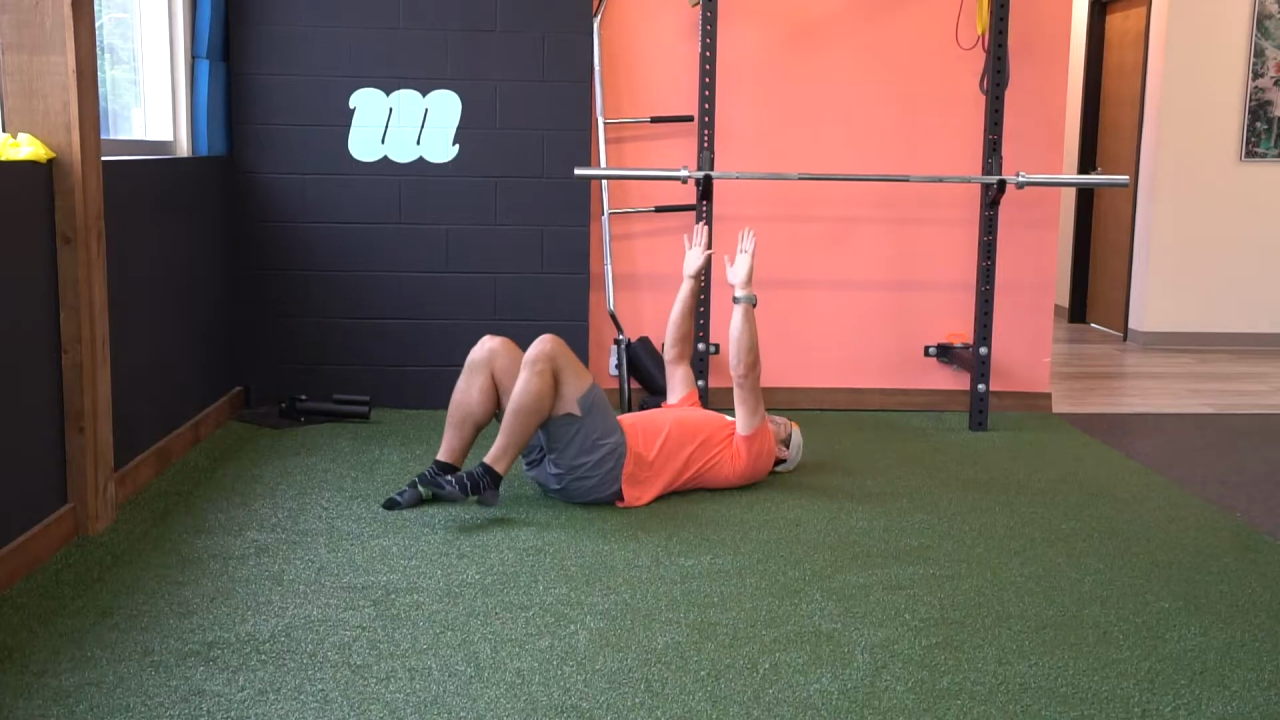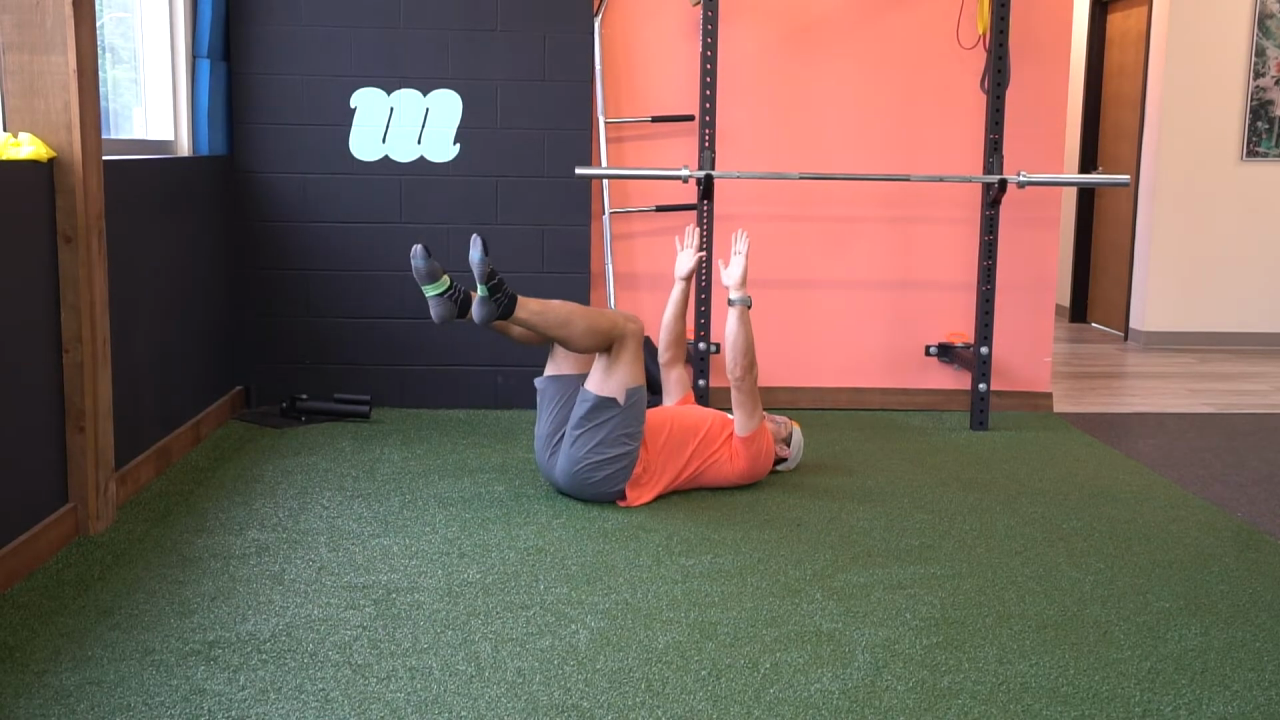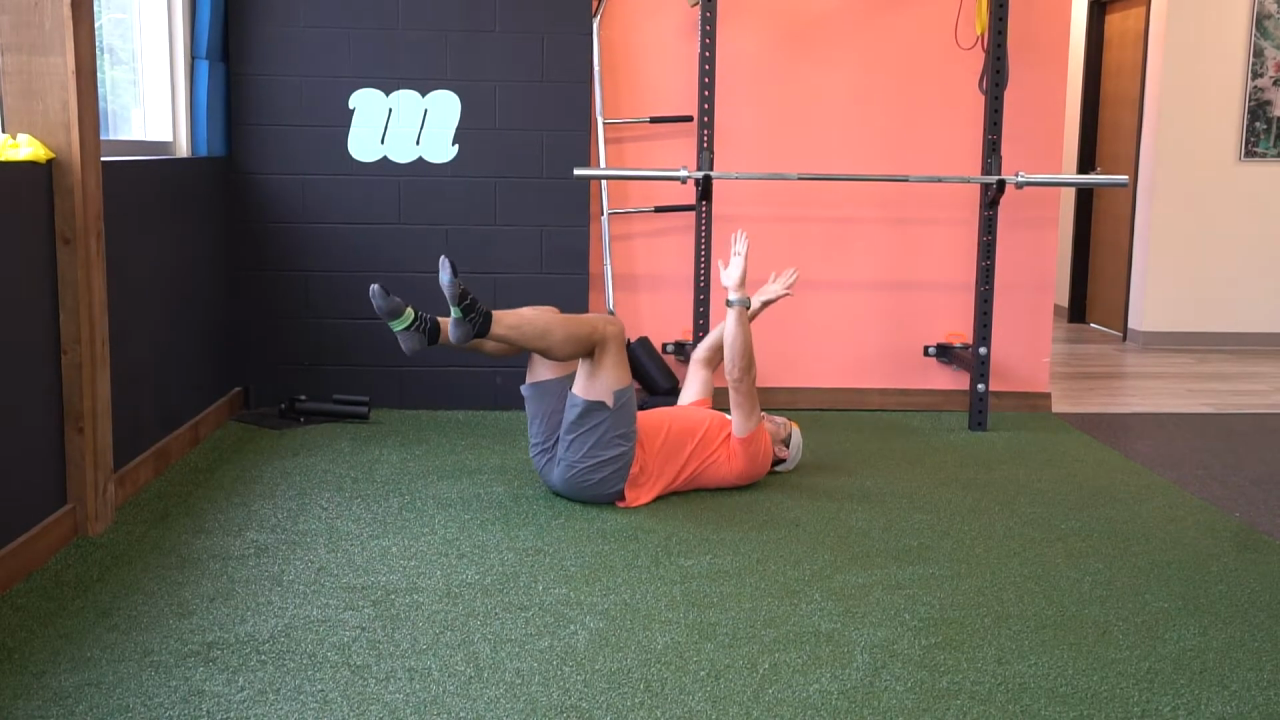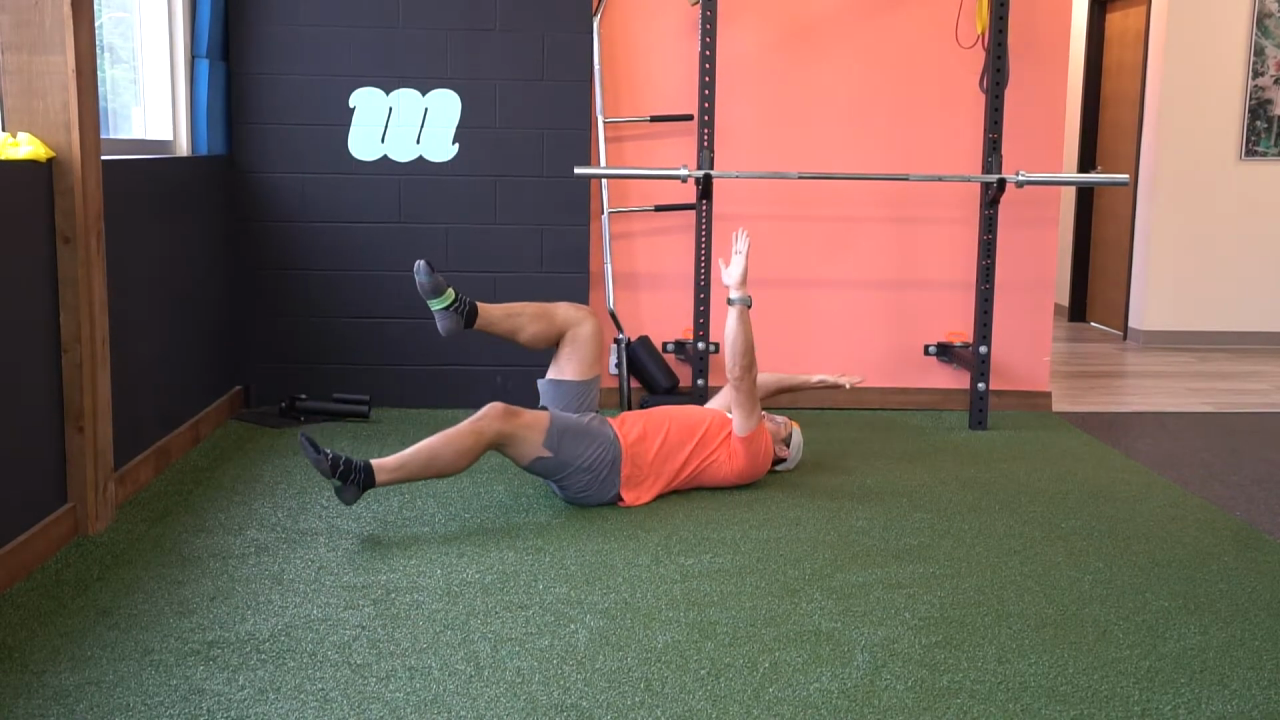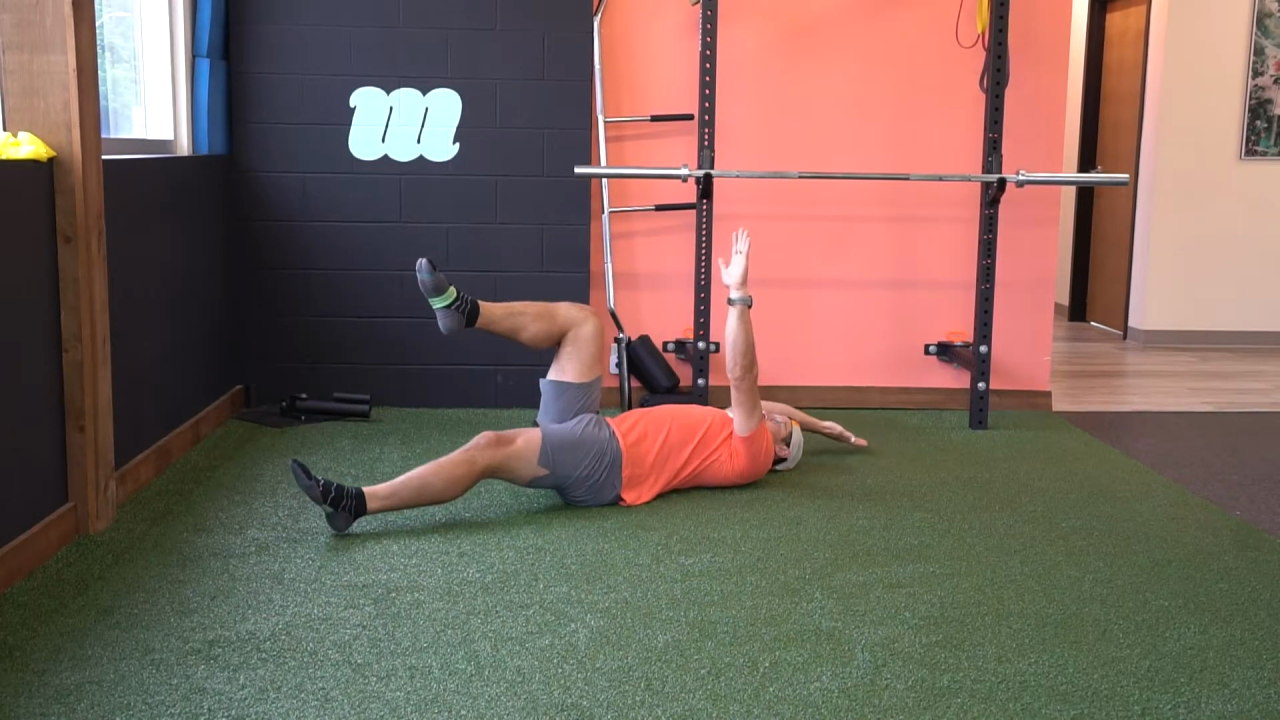
dt=1s
person 1, frame 1
left shoulder: (749, 456)
right shoulder: (701, 426)
left elbow: (745, 375)
right elbow: (675, 355)
left wrist: (742, 292)
right wrist: (690, 281)
left hip: (602, 468)
right hip: (561, 459)
left knee: (546, 349)
right knee: (492, 351)
left ankle: (487, 475)
right ankle: (443, 471)
person 1, frame 2
left shoulder: (752, 456)
right shoulder: (700, 424)
left elbow: (741, 378)
right elbow: (670, 358)
left wrist: (737, 294)
right wrist: (683, 281)
left hip: (601, 466)
right hip: (563, 448)
left knee: (626, 327)
right knee: (568, 318)
left ankle: (502, 304)
right ankle: (460, 302)
person 1, frame 3
left shoulder: (749, 456)
right shoulder: (703, 425)
left elbow: (740, 380)
right elbow: (704, 359)
left wrist: (738, 298)
right wrist: (752, 308)
left hip: (600, 467)
right hip: (560, 452)
left knee: (604, 327)
right knee: (544, 318)
left ankle: (476, 324)
right ankle: (426, 328)
person 1, frame 4
left shoulder: (749, 455)
right shoulder: (721, 428)
left elbow: (742, 377)
right elbow: (749, 384)
left wrist: (738, 294)
right wrist: (813, 379)
left hip: (602, 465)
right hip: (586, 434)
left knee: (496, 418)
right knee: (579, 319)
left ankle: (363, 475)
right ankle: (463, 311)
person 1, frame 5
left shoulder: (749, 453)
right shoulder: (729, 430)
left elbow: (742, 380)
right elbow: (759, 400)
left wrist: (739, 293)
right wrist: (824, 424)
left hip: (603, 465)
right hip: (587, 432)
left knee: (490, 447)
right knee: (582, 319)
left ankle: (355, 502)
right ankle: (464, 310)
